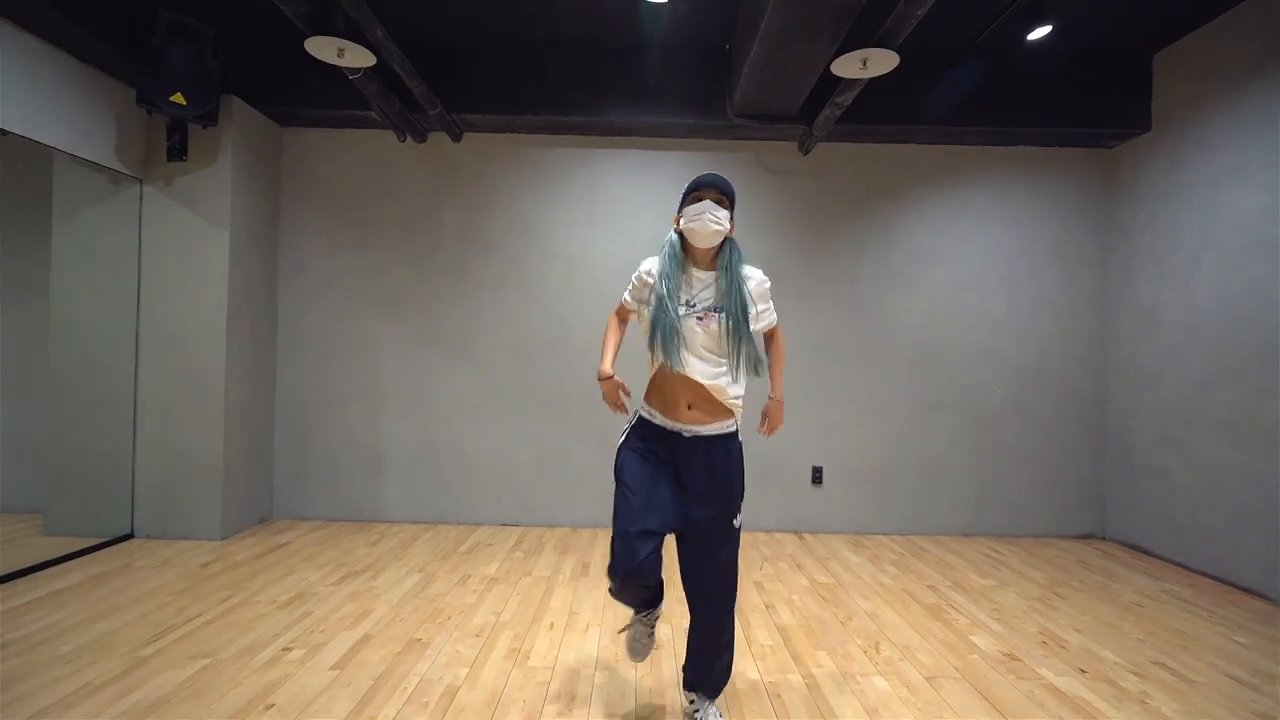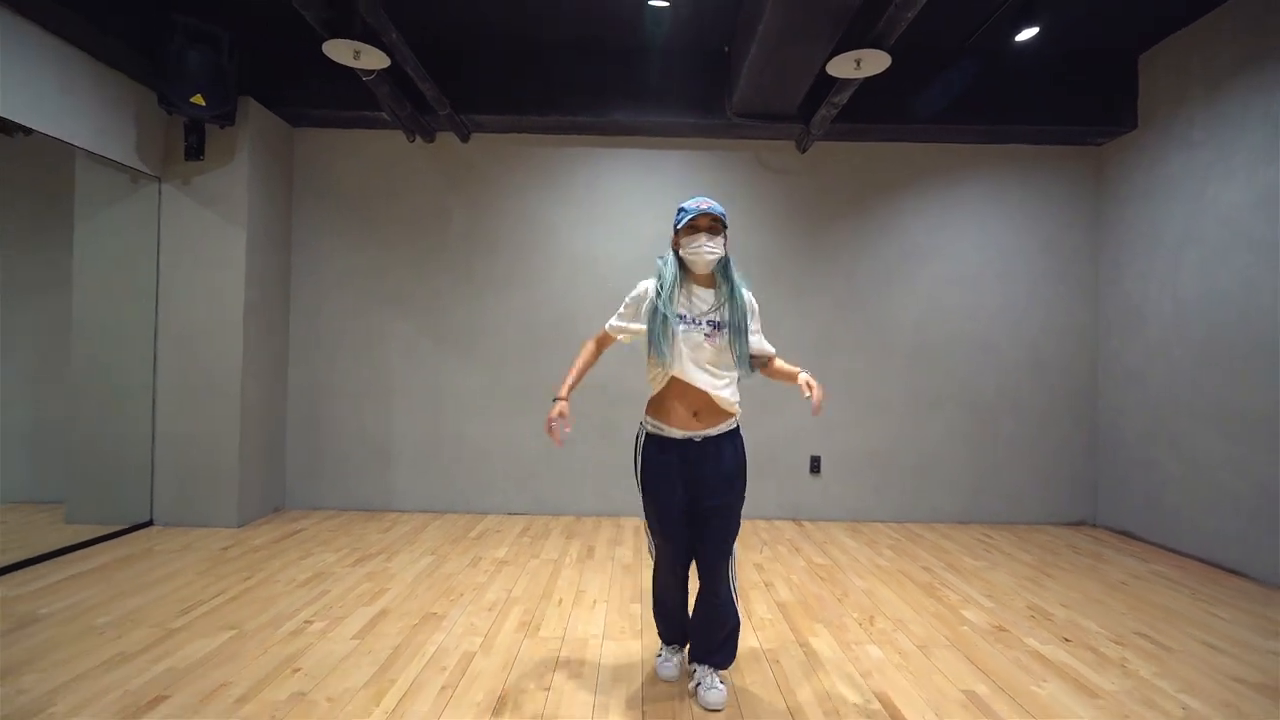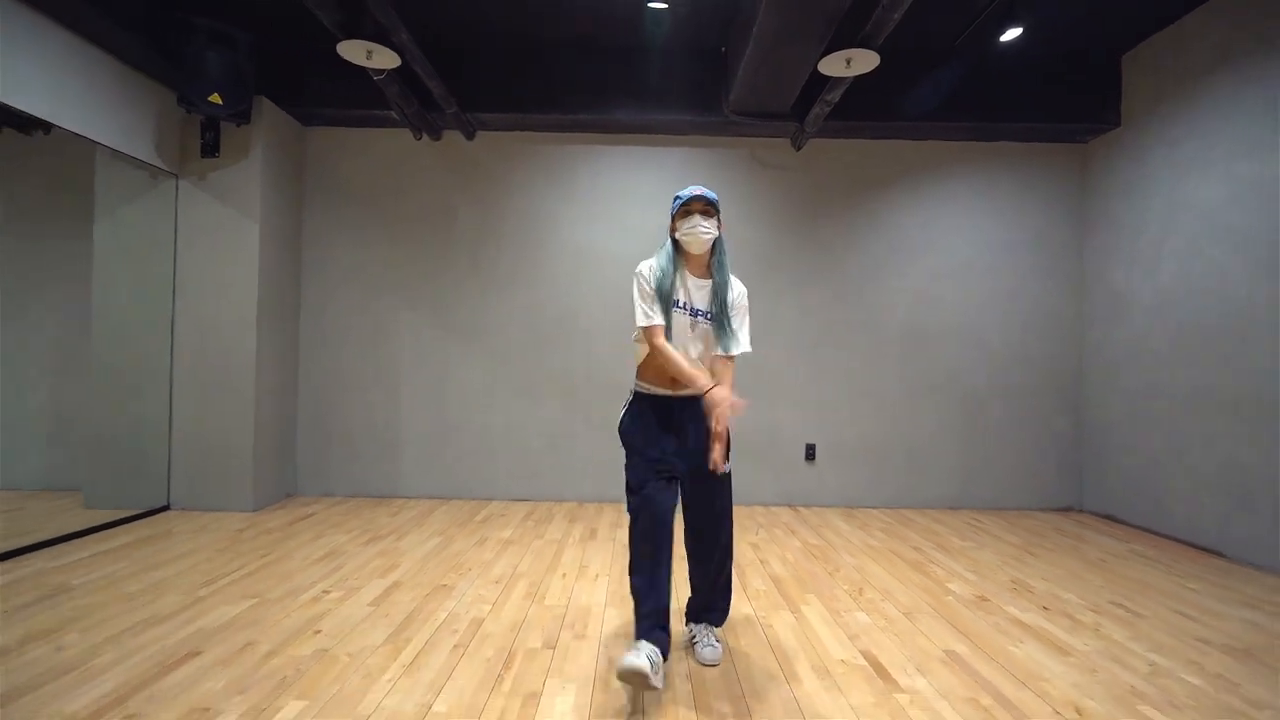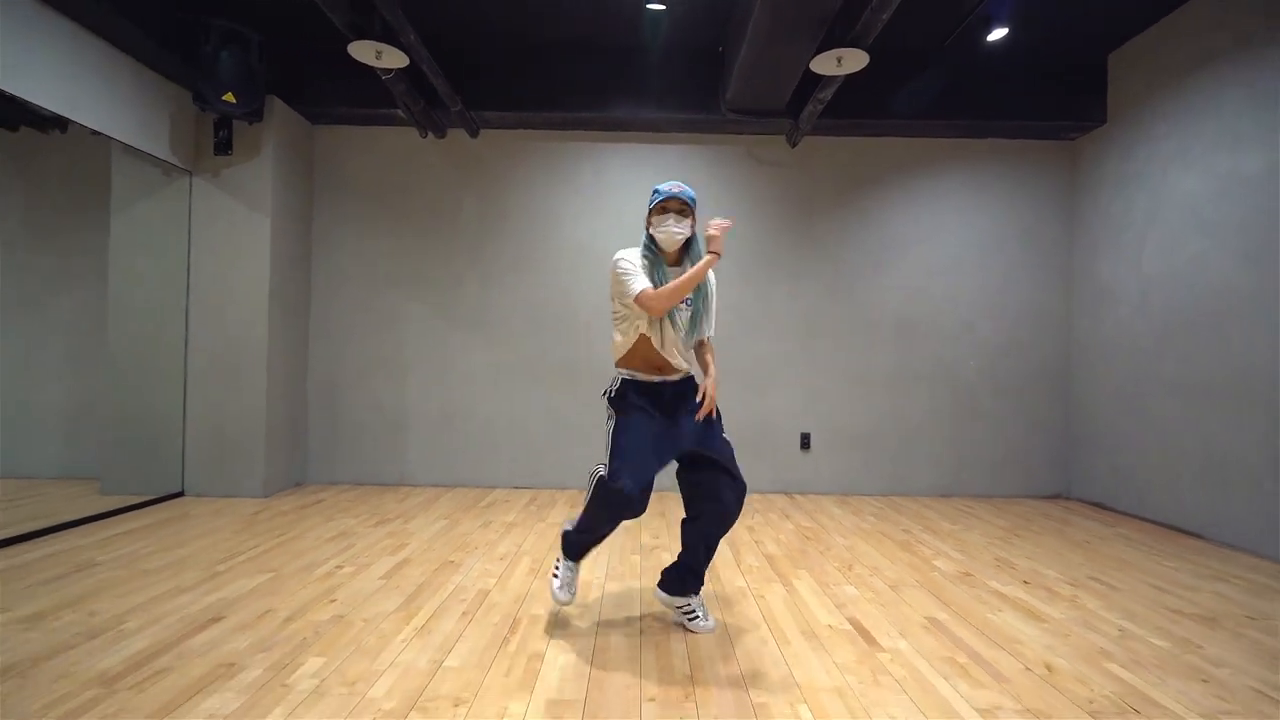
dt=0.2s
person 1, frame 1
left shoulder: (750, 283)
right shoulder: (655, 274)
left elbow: (773, 333)
right elbow: (620, 314)
left wrist: (777, 393)
right wrist: (606, 367)
left hip: (718, 449)
right hip: (652, 441)
left knee: (713, 579)
right knee: (629, 563)
right ankle: (646, 609)
person 1, frame 2
left shoulder: (741, 301)
right shoulder: (651, 294)
left elbow: (760, 358)
right elbow: (602, 340)
left wrist: (798, 374)
right wrist: (564, 393)
left hip: (721, 448)
right hip: (663, 447)
left knee: (716, 560)
right knee: (671, 558)
left ankle: (707, 661)
right ankle: (672, 641)
person 1, frame 3
left shoulder: (732, 292)
right shoulder: (651, 274)
left elbow: (724, 362)
right elbow: (658, 344)
left wrist: (722, 421)
right wrist: (710, 389)
left hip: (697, 413)
right hip: (648, 411)
left knee: (711, 523)
right knee: (651, 514)
left ankle: (704, 622)
right ankle: (649, 642)
person 1, frame 4
left shoulder: (698, 276)
right shoulder: (629, 261)
right elbow: (656, 307)
left wrist: (711, 376)
right wrist: (711, 258)
left hip: (686, 395)
right hip: (637, 396)
left knee: (723, 493)
right knee: (623, 490)
left ankle: (681, 589)
right ankle: (571, 554)
